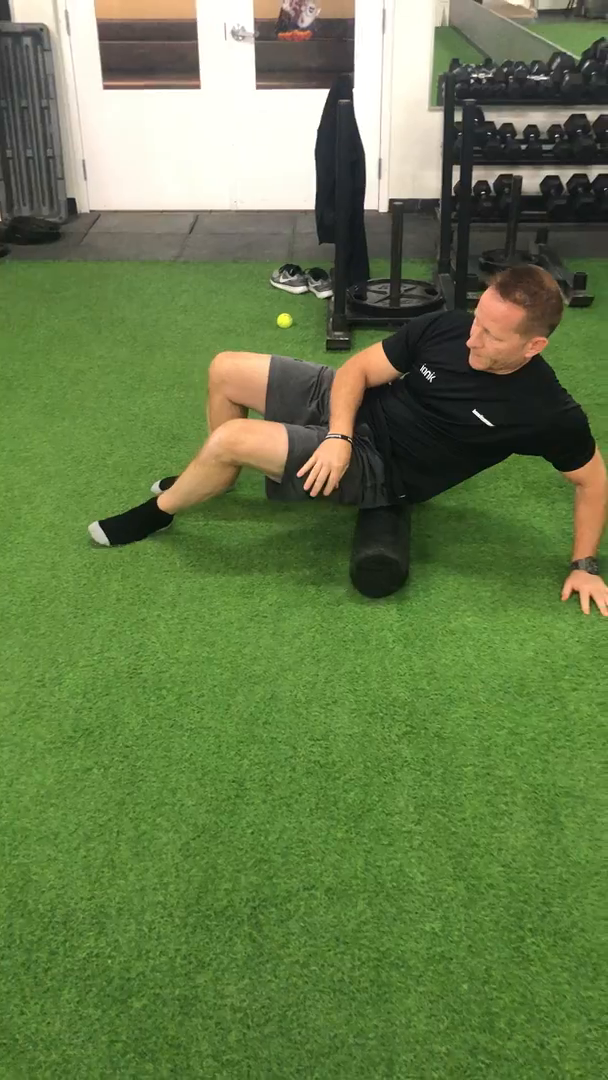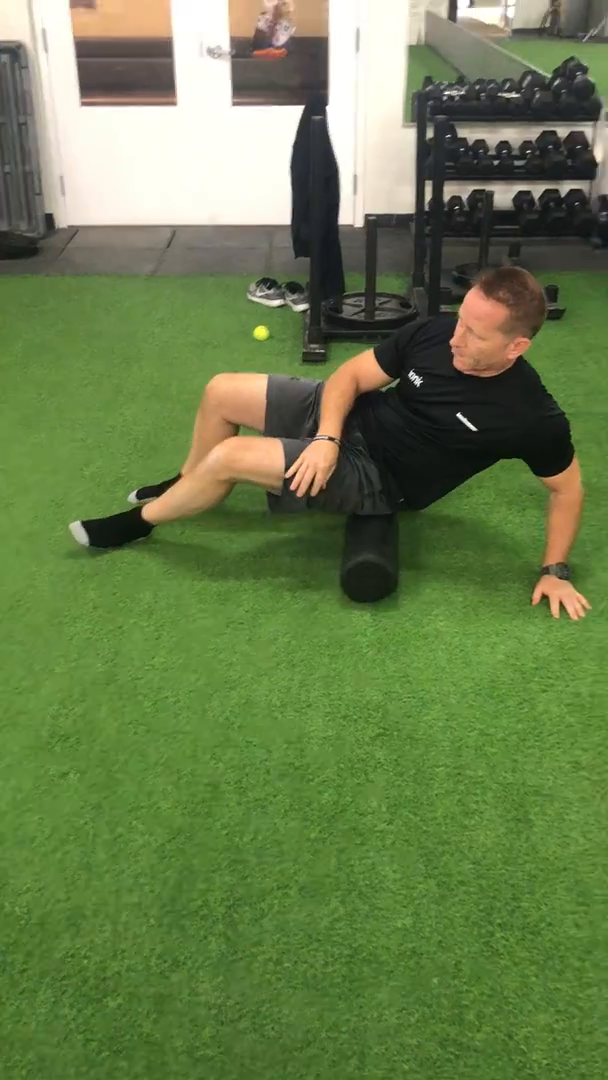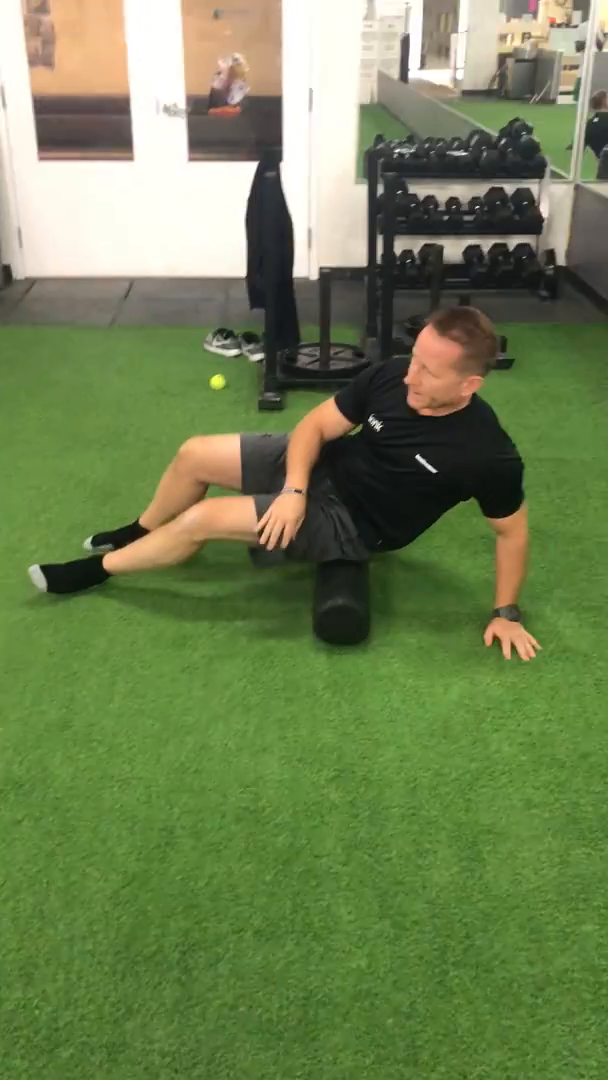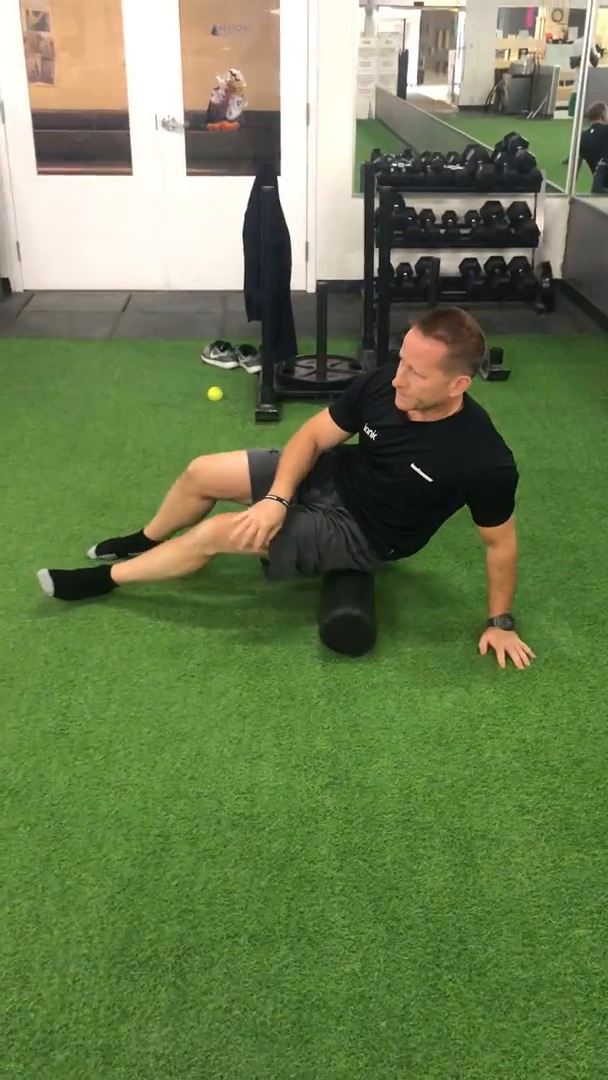
dt=0.3s
person 1, frame 1
left shoulder: (546, 412)
right shoulder: (445, 328)
right elbow: (357, 369)
right wrist: (338, 437)
left hip: (379, 466)
right hip: (355, 406)
left knee: (230, 440)
right knee: (226, 370)
left ankle: (157, 513)
right ankle: (209, 478)
person 1, frame 2
left shoulder: (530, 415)
right shoulder: (434, 333)
left elbow: (567, 487)
right elbow: (352, 374)
left wrist: (555, 572)
right wrist: (327, 438)
left hip: (377, 476)
right hip: (350, 418)
left knee: (229, 459)
right knee: (222, 391)
left ankle: (139, 522)
right ankle: (184, 484)
person 1, frame 3
left shoulder: (487, 455)
right shoulder: (391, 377)
left elbow: (512, 531)
right elbow: (316, 425)
left wrist: (505, 614)
right wrist: (295, 489)
left hip: (349, 523)
right hip: (321, 467)
left knee: (203, 519)
right knee: (194, 455)
left ankle: (99, 569)
right ankle: (140, 532)
person 1, frame 4
left shoulder: (483, 460)
right shoulder: (381, 386)
left elbow: (501, 543)
right elbow: (313, 436)
left wrist: (500, 622)
right wrist: (277, 498)
left hip: (359, 534)
right hip: (330, 476)
left knee: (215, 532)
right knee: (200, 473)
left ankle: (105, 579)
right ankle: (144, 541)
